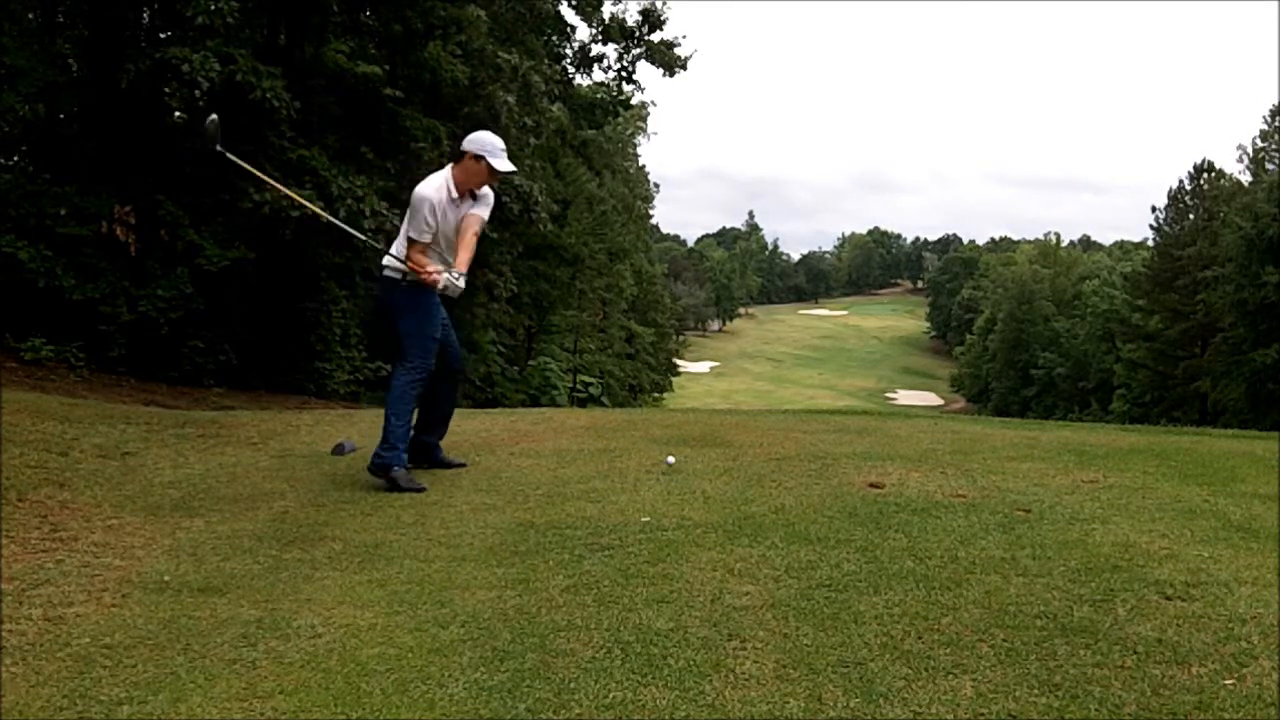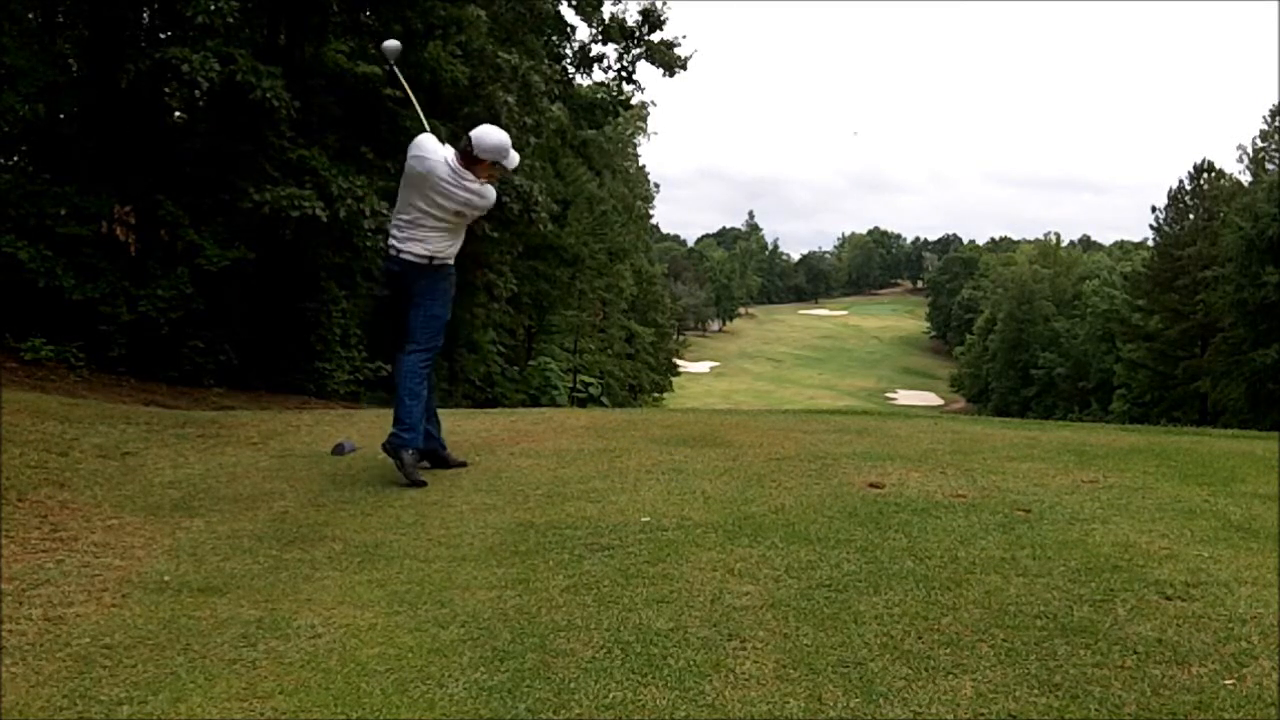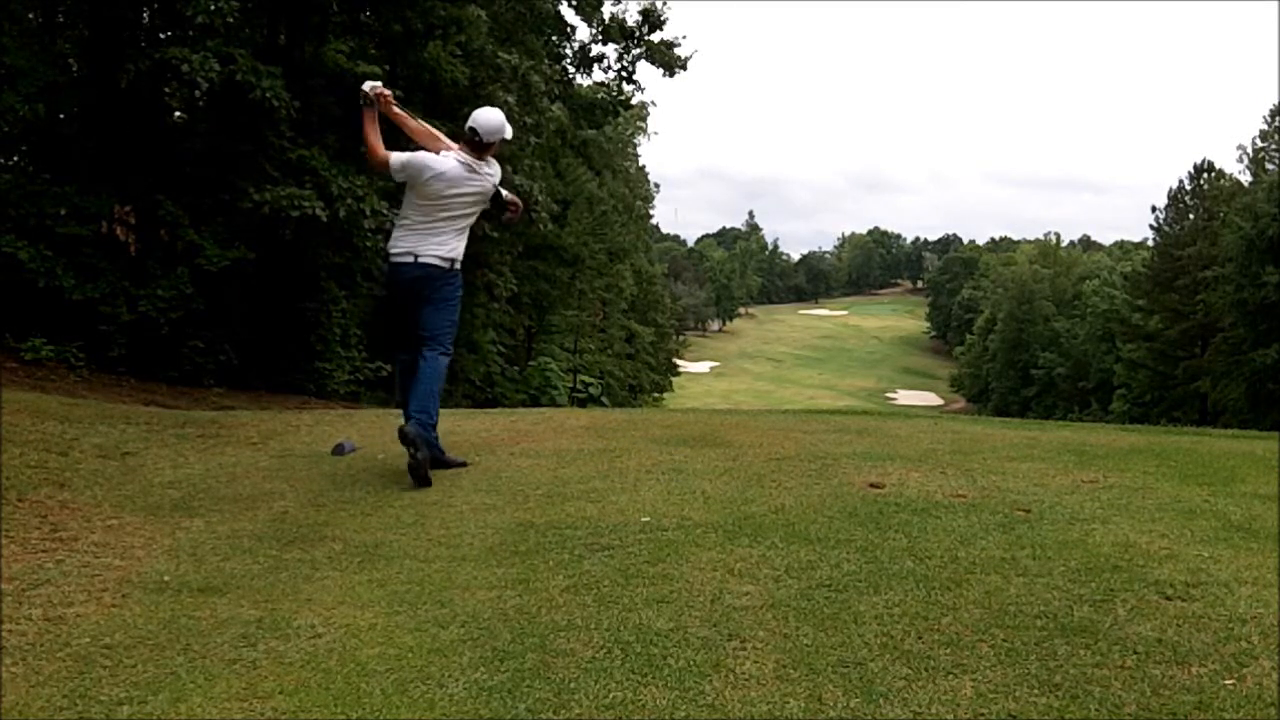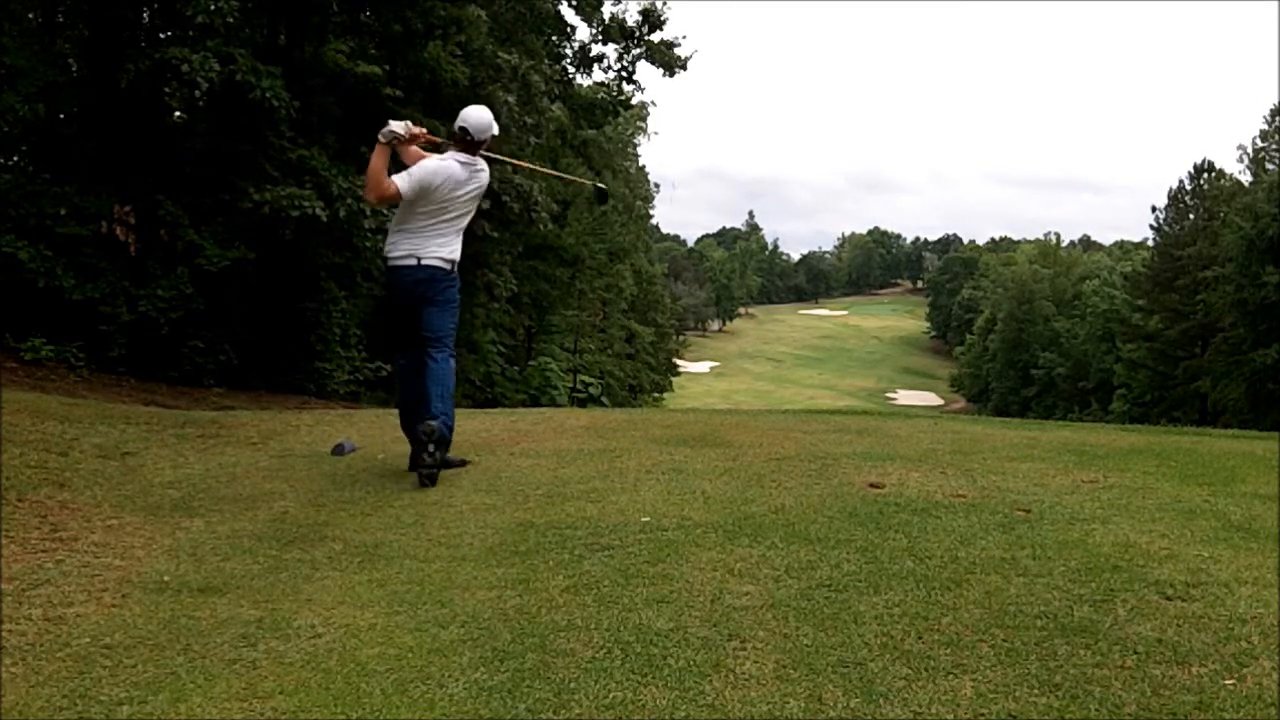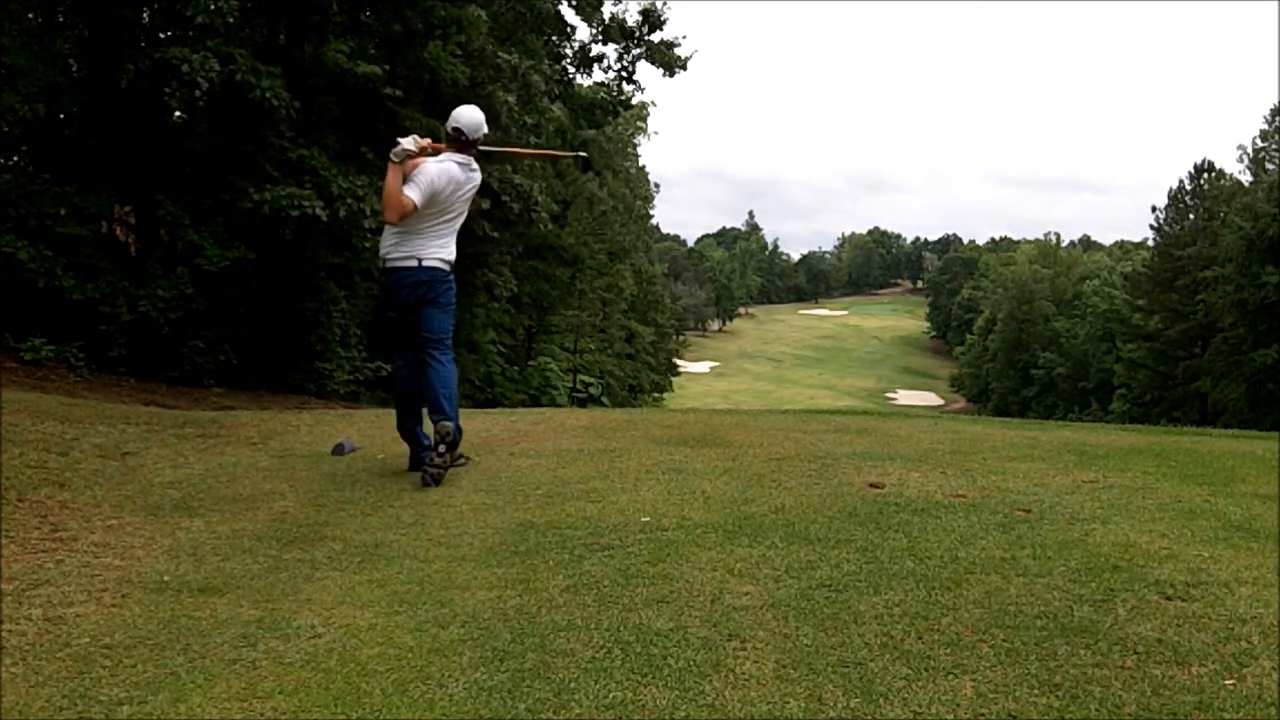
dt=0.2s
person 1, frame 1
left shoulder: (483, 196)
right shoulder: (427, 195)
left elbow: (468, 237)
right elbow: (414, 258)
left wrist: (455, 274)
right wrist: (435, 273)
left hip: (431, 289)
right hip: (407, 284)
left knee: (448, 365)
right knee: (414, 365)
left ankle: (424, 447)
right ankle: (390, 460)
person 1, frame 2
left shoulder: (423, 148)
right shoulder: (483, 196)
left hip: (398, 264)
right hip: (430, 272)
left knee: (414, 351)
right knee: (419, 353)
left ankle: (428, 443)
right ankle: (406, 441)
person 1, frame 3
left shoulder: (426, 166)
right shoulder: (491, 176)
left elbow: (377, 159)
right elbow: (443, 146)
left wrist: (374, 111)
right wrist: (396, 112)
left hip: (400, 268)
right hip: (440, 274)
left knee: (409, 354)
right knee: (435, 352)
left ankle: (425, 445)
right ankle: (418, 428)
person 1, frame 4
left shoulder: (432, 171)
right shoulder: (482, 174)
left elbow: (375, 195)
left wrist: (385, 142)
right wrist: (406, 142)
left hip: (400, 271)
right hip: (439, 275)
left knee: (408, 358)
right knee: (440, 353)
left ankle: (422, 446)
right ankle: (437, 427)
person 1, frame 5
left shoulder: (434, 171)
right shoulder: (472, 173)
left elbow: (391, 213)
left wrist: (397, 160)
right wrist: (410, 158)
left hip: (399, 273)
right hip: (436, 274)
left knee: (406, 359)
right knee: (439, 353)
left ankle: (419, 447)
right ankle: (446, 426)
